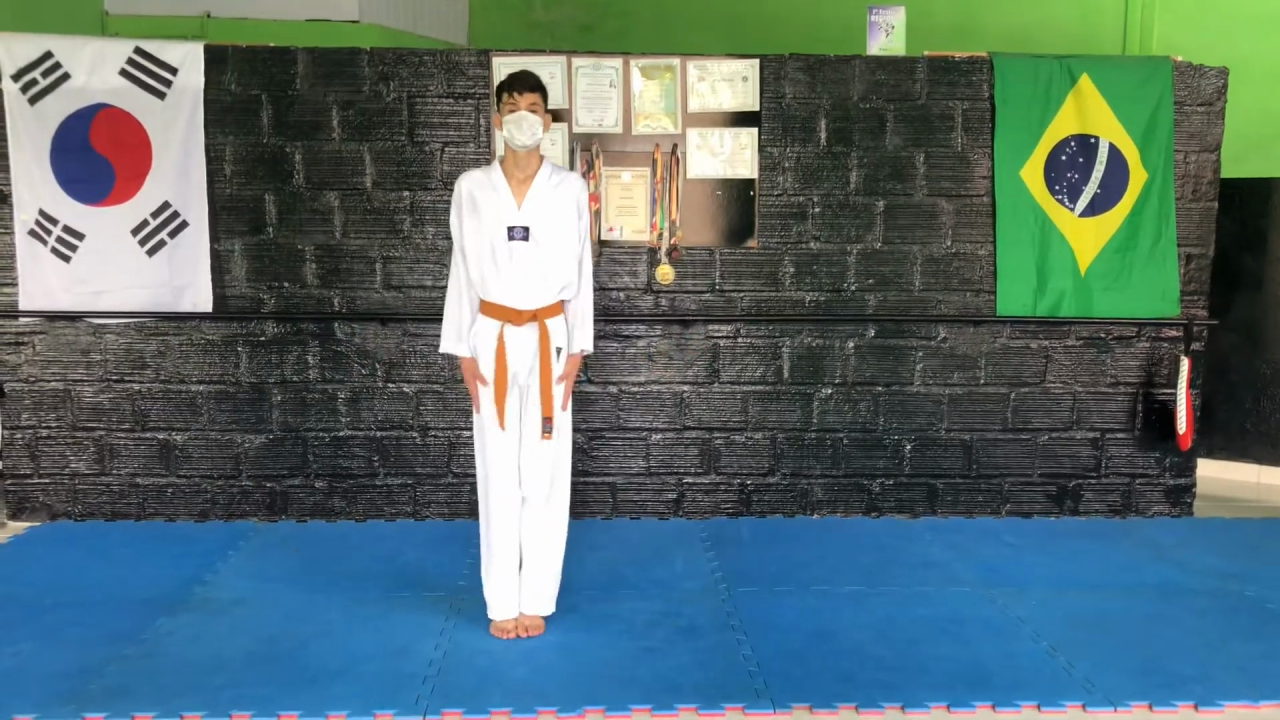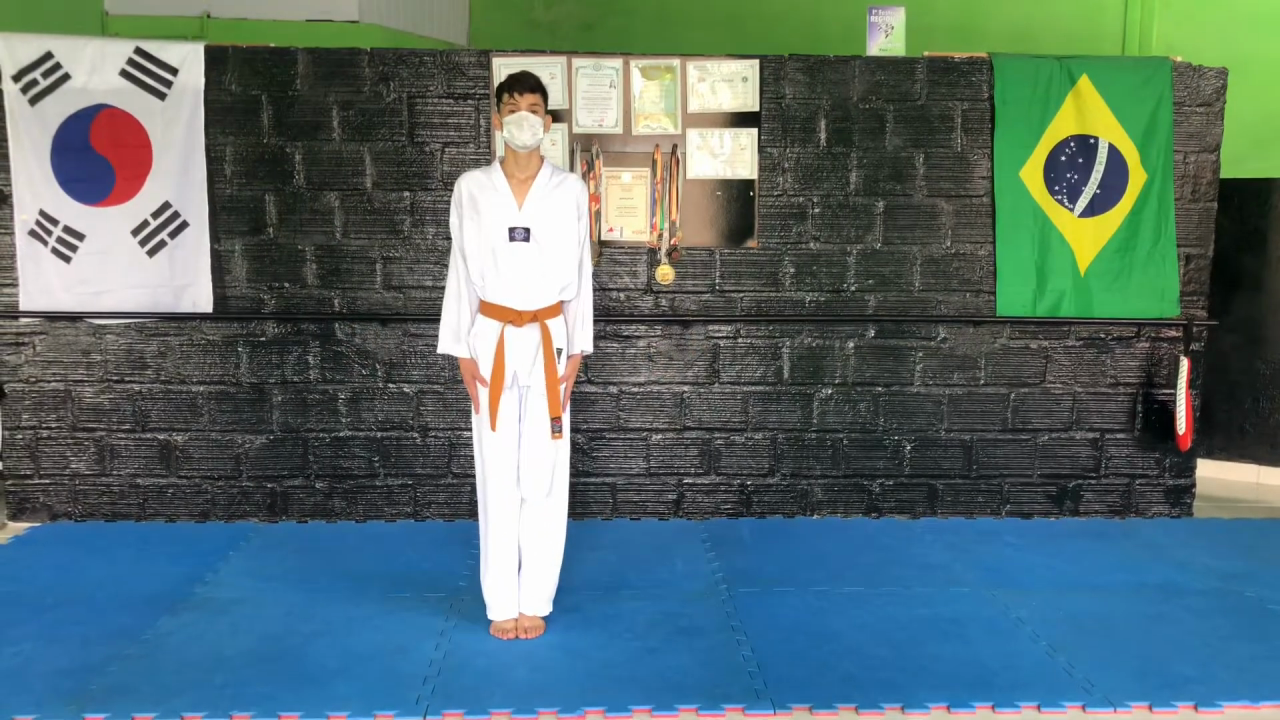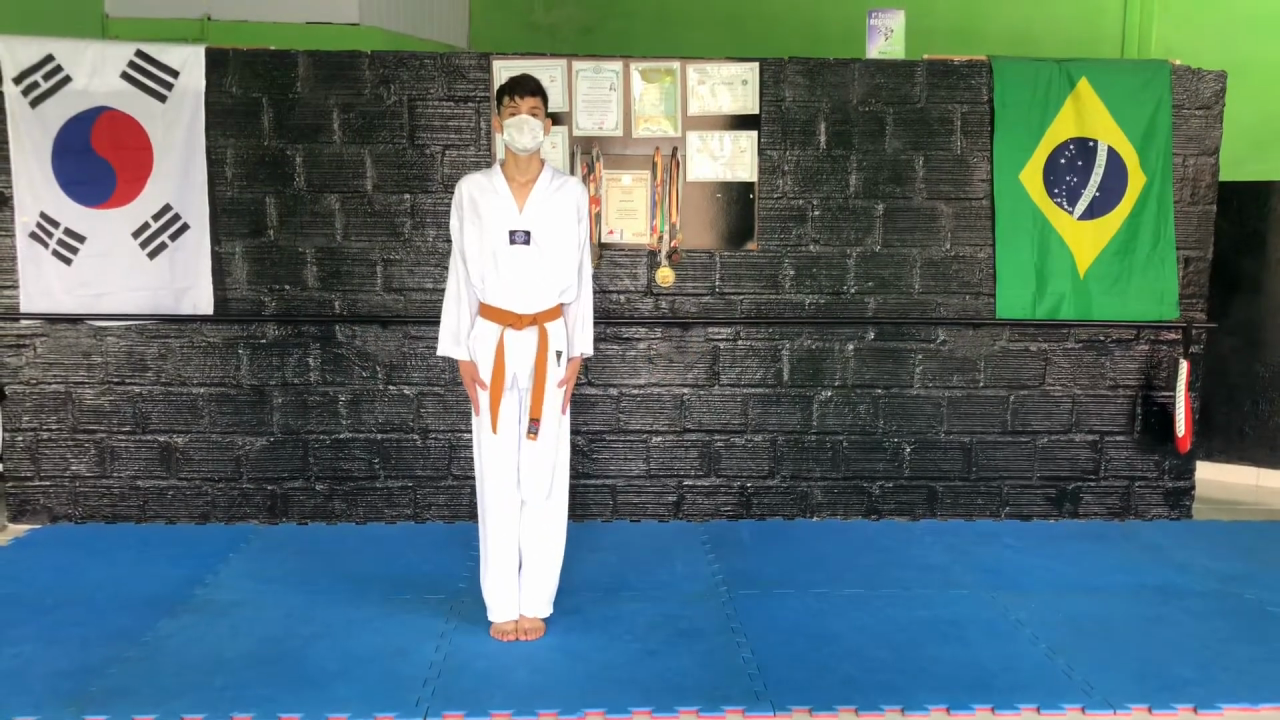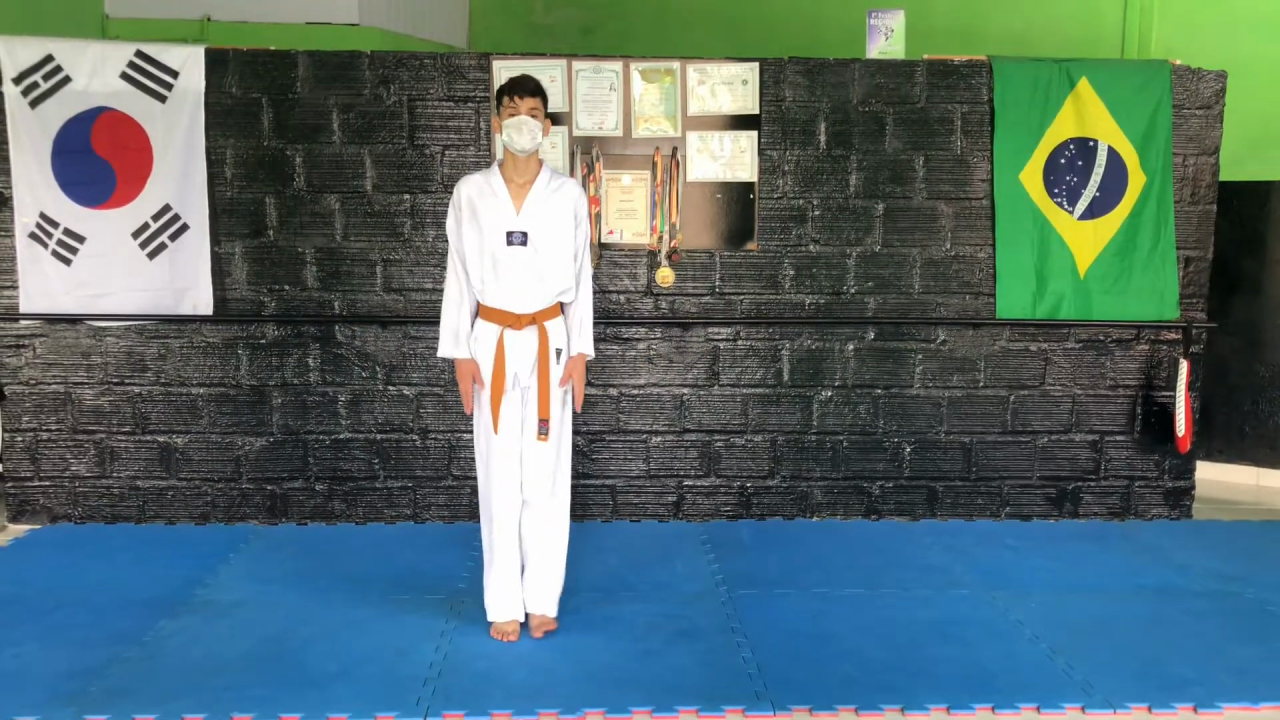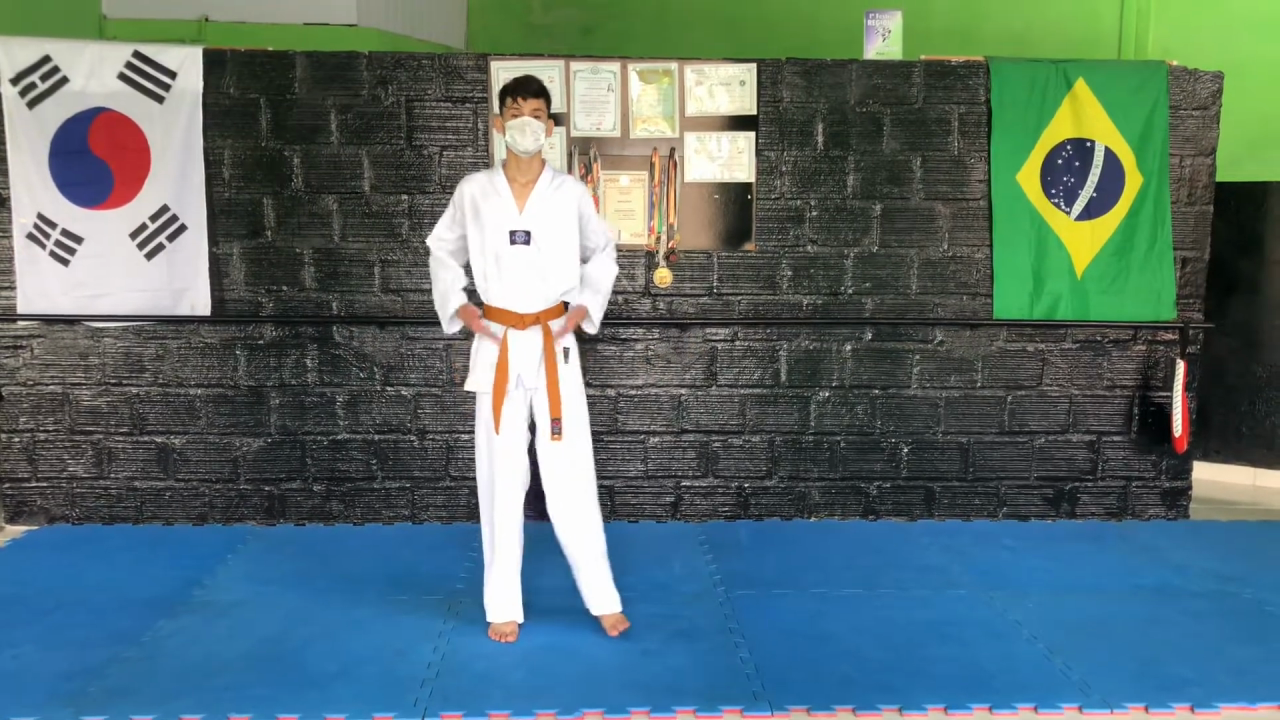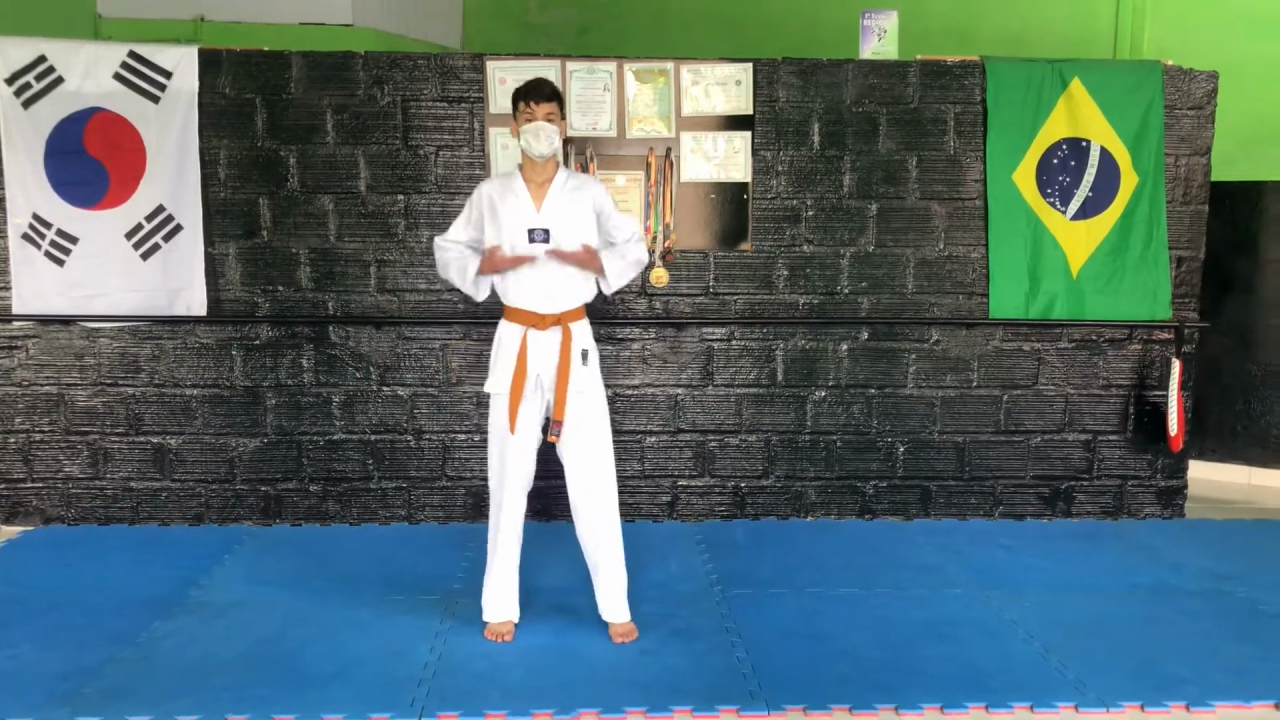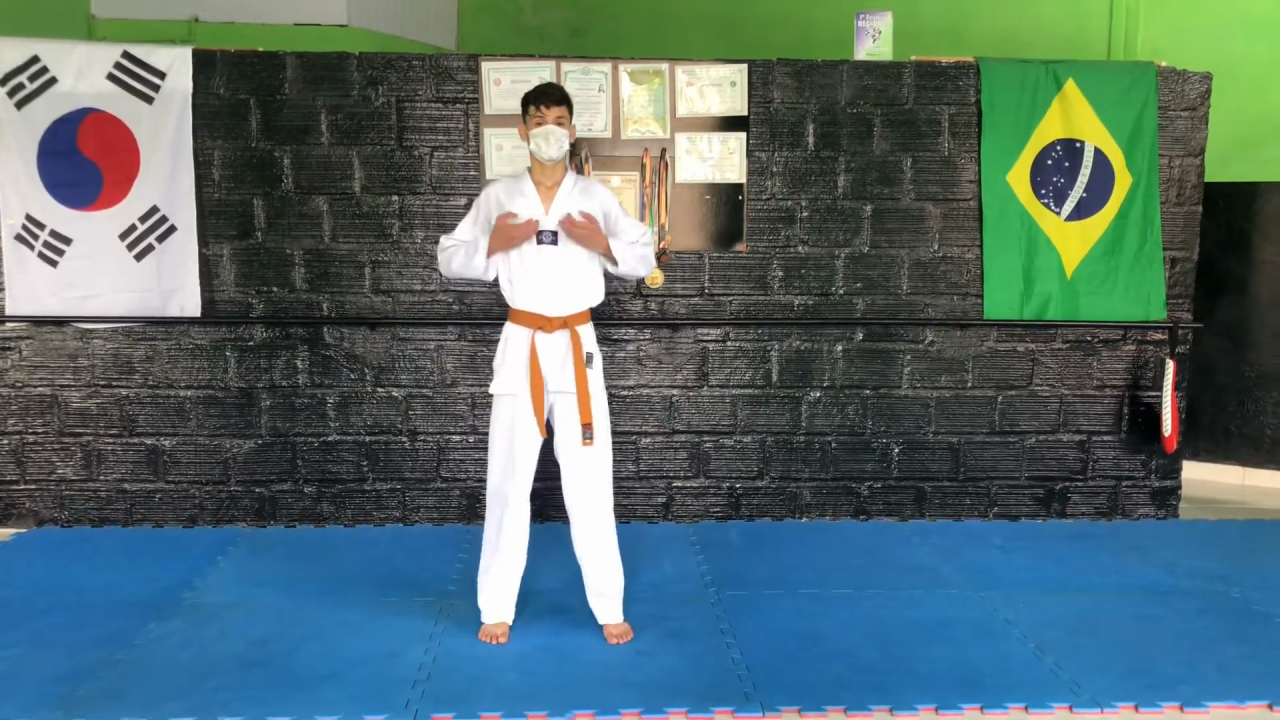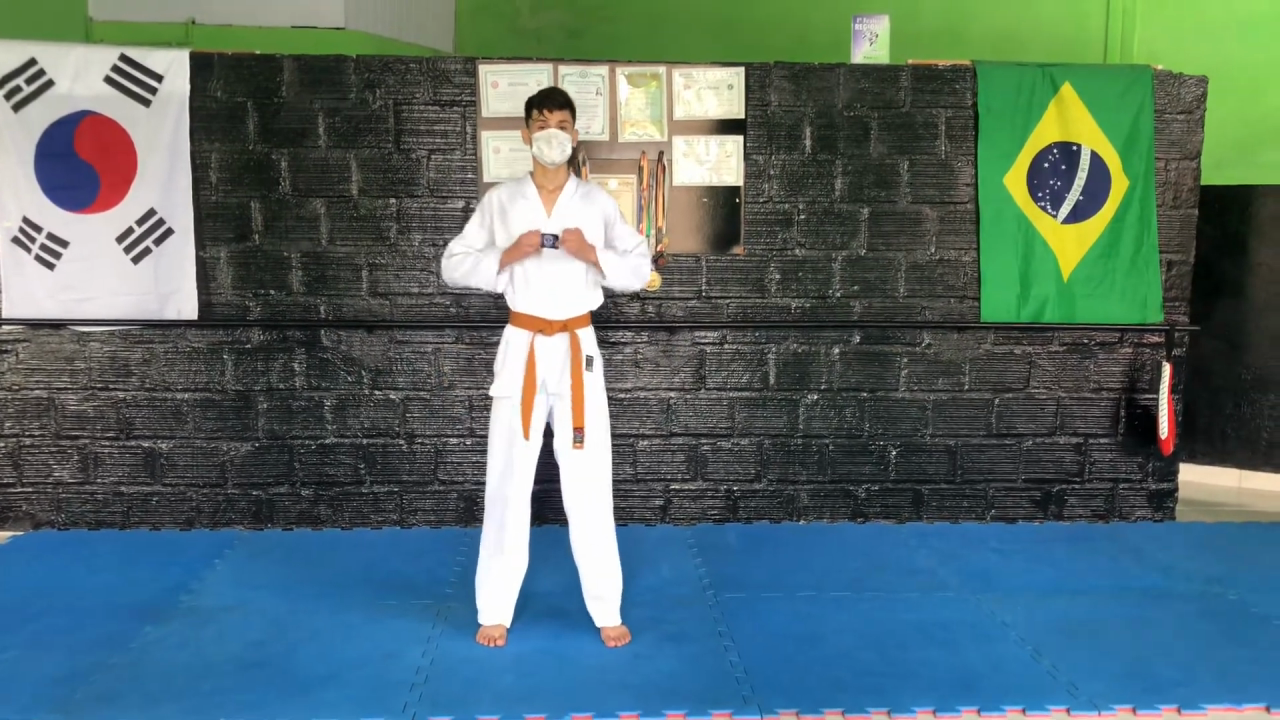
dt=0.3s
person 1, frame 1
left shoulder: (570, 188)
right shoulder: (471, 187)
left elbow: (581, 273)
right elbow: (463, 273)
left wrist: (578, 350)
right wrist: (463, 352)
left hip: (550, 341)
right hip: (492, 339)
left knee: (545, 477)
right knee: (498, 475)
left ankle: (535, 601)
right ankle: (502, 603)
person 1, frame 2
left shoulder: (570, 189)
right shoulder: (472, 188)
left elbow: (580, 274)
right elbow: (462, 273)
left wrist: (577, 350)
right wrist: (462, 352)
left hip: (549, 340)
right hip: (492, 340)
left knee: (544, 476)
right knee: (497, 475)
left ankle: (535, 601)
right ankle: (502, 603)
person 1, frame 3
left shoulder: (570, 192)
right shoulder: (472, 191)
left elbow: (580, 277)
right elbow: (462, 275)
left wrist: (577, 354)
right wrist: (462, 354)
left hip: (548, 344)
right hip: (491, 342)
left knee: (544, 479)
right knee: (497, 477)
left ankle: (535, 602)
right ankle: (502, 604)
person 1, frame 4
left shoulder: (568, 194)
right shoulder: (470, 192)
left elbow: (581, 277)
right elbow: (458, 276)
left wrist: (580, 352)
right wrist: (460, 353)
left hip: (549, 342)
right hip: (492, 343)
left knee: (546, 479)
right knee: (499, 478)
left ankle: (542, 600)
right ankle: (504, 605)
person 1, frame 5
left shoulder: (572, 192)
right shoulder: (473, 191)
left elbow: (602, 257)
right elbow: (441, 254)
left wrist: (584, 309)
right wrist: (460, 309)
left hip: (554, 342)
right hip: (496, 344)
left knee: (571, 476)
right knee: (500, 479)
left ankle: (603, 598)
right ankle: (503, 606)
person 1, frame 6
left shoulder: (589, 192)
right shoulder: (490, 194)
left elbow: (635, 247)
right elbow: (447, 251)
left wrist: (600, 263)
right wrist: (481, 268)
left hip: (572, 342)
right hip: (516, 343)
left knee: (592, 477)
right knee: (508, 479)
left ankle: (615, 606)
right ankle: (501, 605)
person 1, frame 7
left shoulder: (596, 196)
right shoulder: (498, 196)
left elbow: (645, 256)
right elbow: (449, 256)
left wrist: (604, 244)
right wrist: (492, 244)
left hip: (577, 346)
right hip: (521, 347)
left knee: (590, 481)
right knee: (508, 480)
left ankle: (609, 608)
right ankle: (497, 607)
person 1, frame 8
left shoulder: (598, 202)
right shoulder: (500, 200)
left elbow: (640, 267)
right elbow: (454, 265)
left wrist: (595, 256)
right wrist: (505, 257)
left hip: (578, 349)
right hip: (522, 350)
left knee: (589, 483)
right knee: (508, 482)
left ankle: (606, 610)
right ankle: (495, 611)
